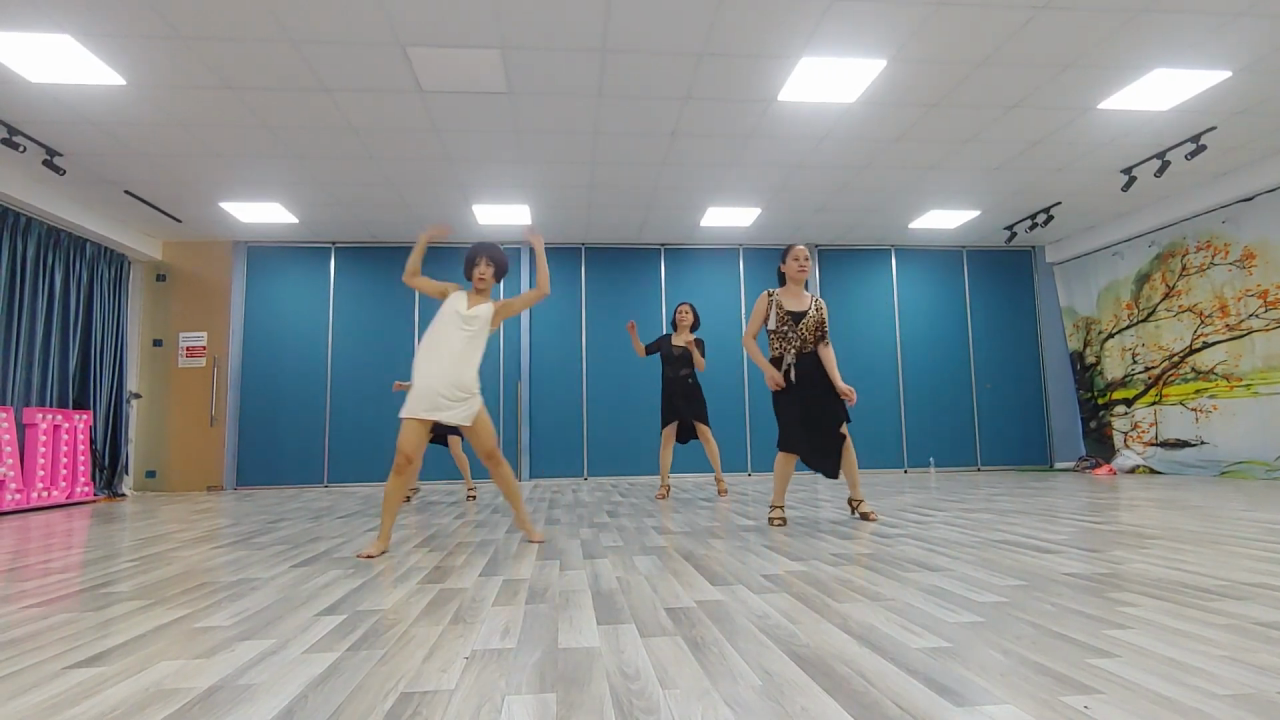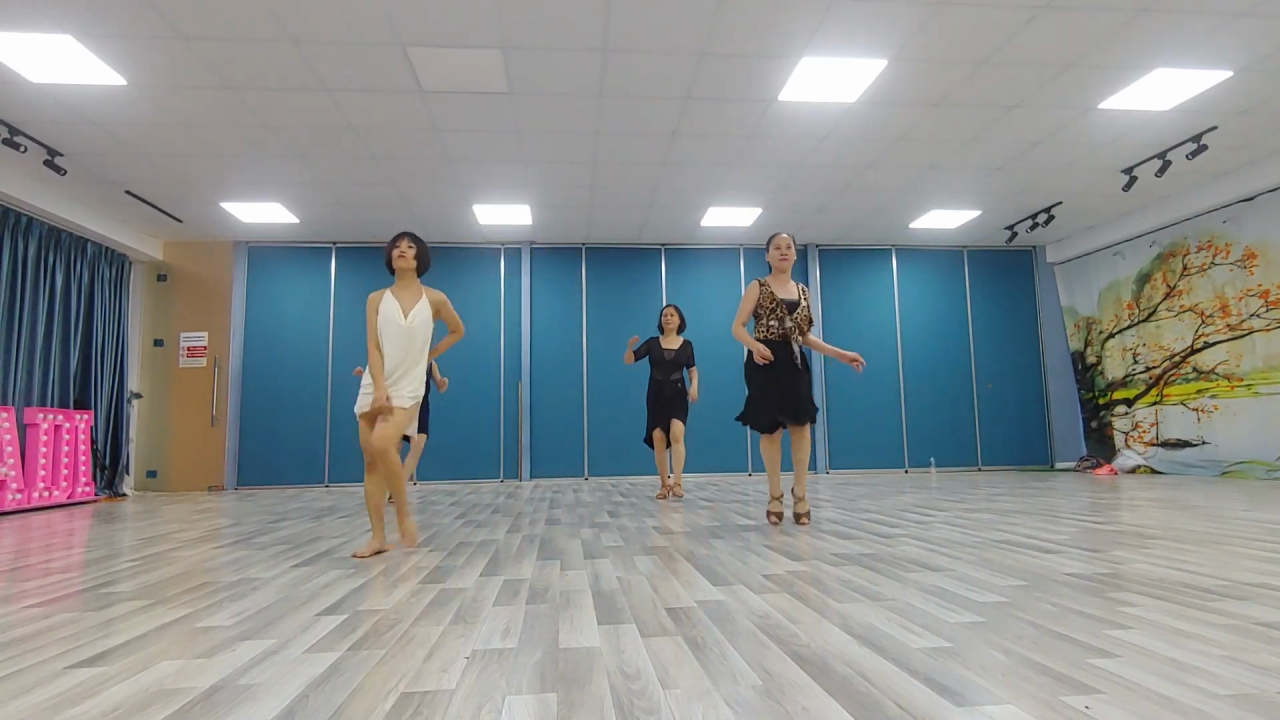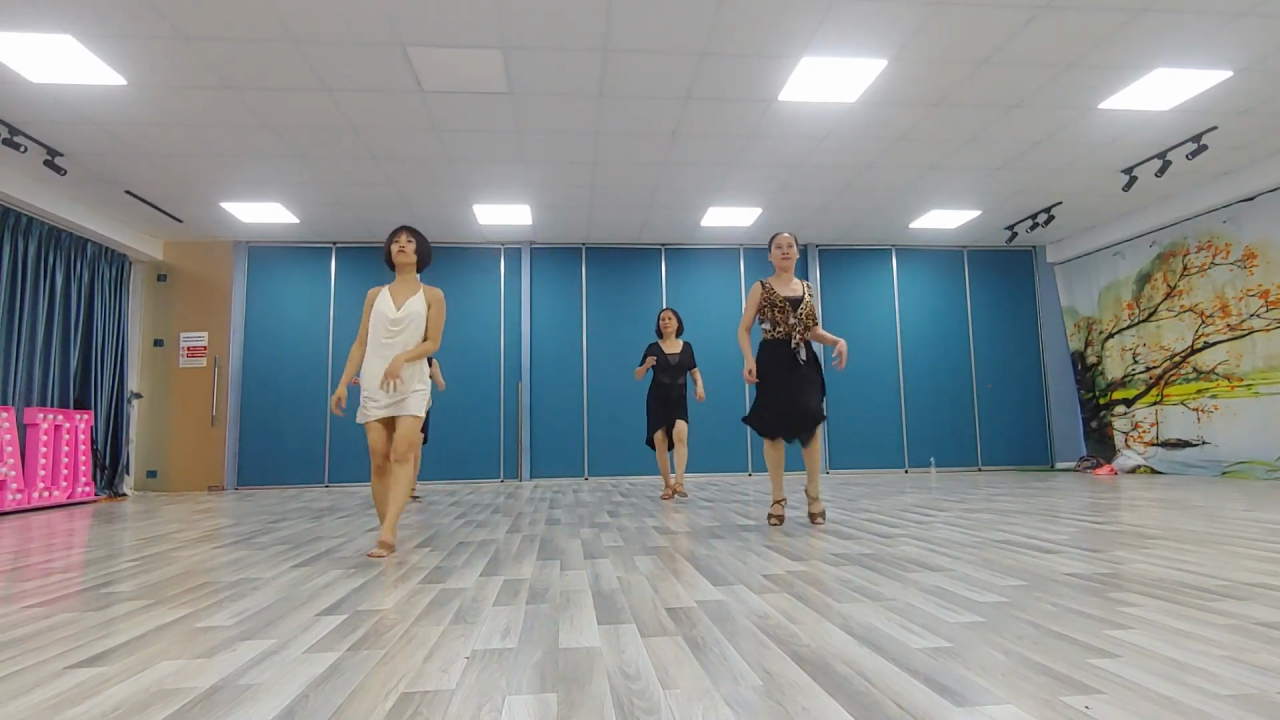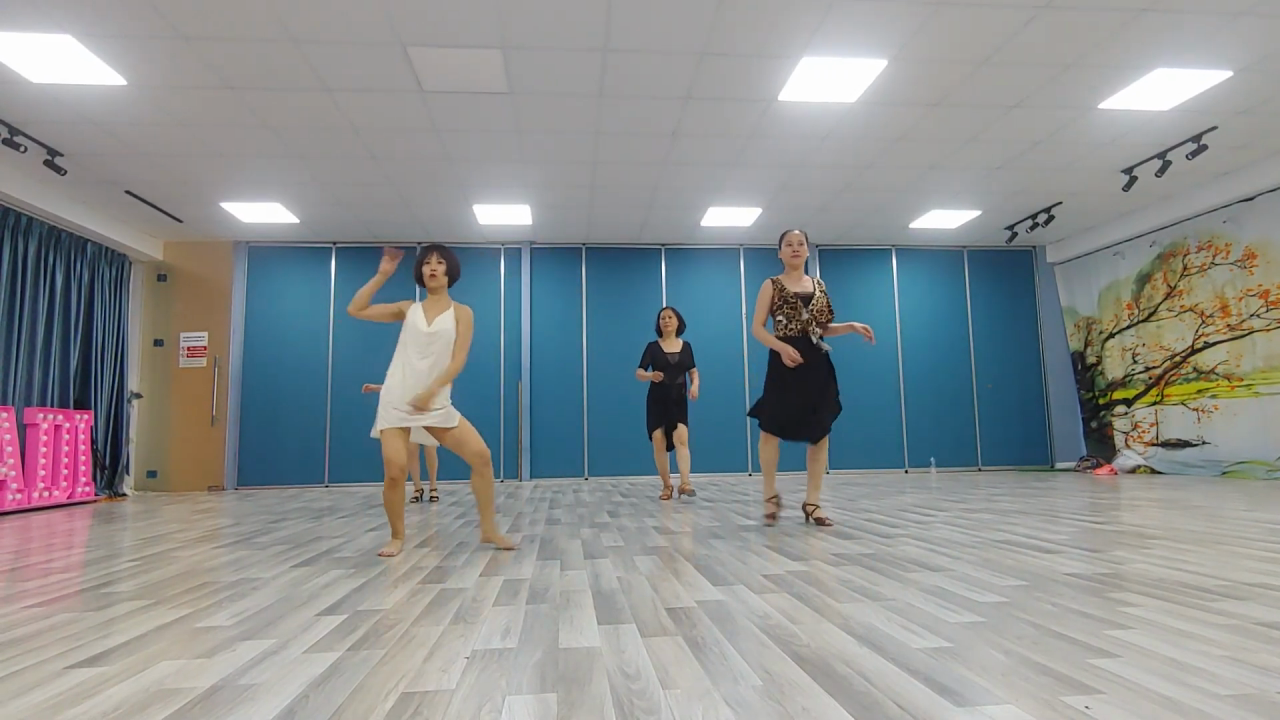
dt=0.7s
person 1, frame 1
left shoulder: (498, 310)
right shoulder: (452, 295)
left elbow: (541, 291)
right elbow: (409, 278)
left wrist: (539, 250)
right wrist: (424, 241)
left hip: (463, 393)
right hip: (425, 391)
left knee: (492, 455)
right knee: (404, 461)
left ankle: (524, 520)
right ankle: (382, 539)
person 1, frame 2
left shoulder: (435, 299)
right shoulder: (376, 299)
left elbow: (458, 331)
right elbow: (373, 348)
left wrist: (427, 357)
right wrist: (379, 390)
left hip: (408, 391)
right hip: (375, 389)
left knee: (383, 445)
right knee: (371, 462)
left ankle: (404, 515)
right ankle: (378, 537)
person 1, frame 3
left shoulder: (433, 295)
right shoulder: (375, 295)
left elbow: (433, 343)
right elbow: (362, 343)
left wrist: (400, 359)
right wrist: (342, 385)
left hip: (412, 386)
right hip: (375, 389)
left knee: (402, 450)
right knee: (379, 462)
left ankle: (389, 528)
right ankle: (386, 536)
person 1, frame 4
left shoulder: (462, 313)
right shoulder: (407, 309)
left elbow: (459, 360)
right elbow: (356, 311)
left wrist: (432, 390)
right wrist: (382, 275)
left hip: (438, 403)
right hip: (396, 401)
left knee: (481, 455)
right knee: (395, 471)
left ankle: (489, 529)
right ankle: (397, 536)
person 2, frame 1
left shoulder: (818, 304)
right shoulder: (767, 299)
left elbow: (824, 345)
right elbow: (748, 338)
left wrist: (838, 382)
right wrist: (767, 367)
left hip: (816, 374)
right hip: (785, 376)
left knee: (839, 434)
right knee: (791, 441)
left ankle: (856, 498)
right ankle: (777, 505)
person 2, frame 2
left shoulder: (802, 291)
right shoulder: (758, 287)
left elbow: (805, 336)
right elbow: (737, 327)
left wrist: (840, 354)
right wrist: (754, 345)
left hip: (793, 362)
right hip: (765, 362)
left knee: (801, 425)
right knee: (771, 428)
left ankle: (800, 494)
right ankle: (775, 496)
person 2, frame 3
left shoulder: (806, 288)
right shoulder: (761, 288)
right elbow: (743, 329)
left wrist: (837, 341)
right wrist: (749, 360)
left hip: (804, 361)
right hip: (772, 360)
left knee: (811, 420)
right knee: (776, 427)
left ankle: (813, 495)
right ankle: (777, 500)
person 2, frame 4
left shoulder: (818, 285)
right shoulder: (771, 285)
right elbow: (757, 327)
left wrist: (851, 326)
right wrist: (781, 347)
left hip: (816, 360)
right hip: (785, 362)
left knee: (821, 432)
right knee: (771, 428)
left ankle: (812, 502)
right ankle: (771, 495)
person 3, frame 1
left shoulder: (698, 342)
right shoulder: (665, 339)
left elbow: (701, 366)
right elbow: (642, 352)
left wrist: (693, 348)
right wrist: (633, 335)
left hip: (691, 392)
right hip: (669, 394)
left knee: (705, 434)
right knee: (667, 438)
left ankle: (719, 478)
right ankle: (664, 484)
person 3, frame 2
left shoulder: (686, 345)
right shoulder: (652, 343)
left elbow: (692, 370)
right elbow: (629, 360)
left wrist: (694, 386)
right wrist: (629, 347)
left hip: (678, 396)
right hip: (656, 396)
left knee: (676, 434)
right knee: (658, 439)
left ankle: (677, 483)
right ankle: (664, 484)
person 3, frame 3
left shoulder: (686, 347)
right shoulder: (653, 348)
left elbow: (694, 371)
right elbow: (637, 375)
left wrist: (699, 385)
right wrist: (646, 366)
left hip: (679, 400)
right hip: (657, 400)
left knee: (680, 435)
right knee: (660, 442)
left ankle: (679, 482)
right ankle: (667, 485)
person 3, frame 4
left shoulder: (686, 346)
right shoulder: (653, 347)
left elbow: (693, 371)
right elbow: (639, 373)
left wrist: (695, 385)
right wrist: (650, 375)
left hip: (679, 400)
right hip: (657, 400)
left knee: (681, 438)
right knee: (658, 441)
left ankle: (685, 483)
right ankle: (667, 485)
